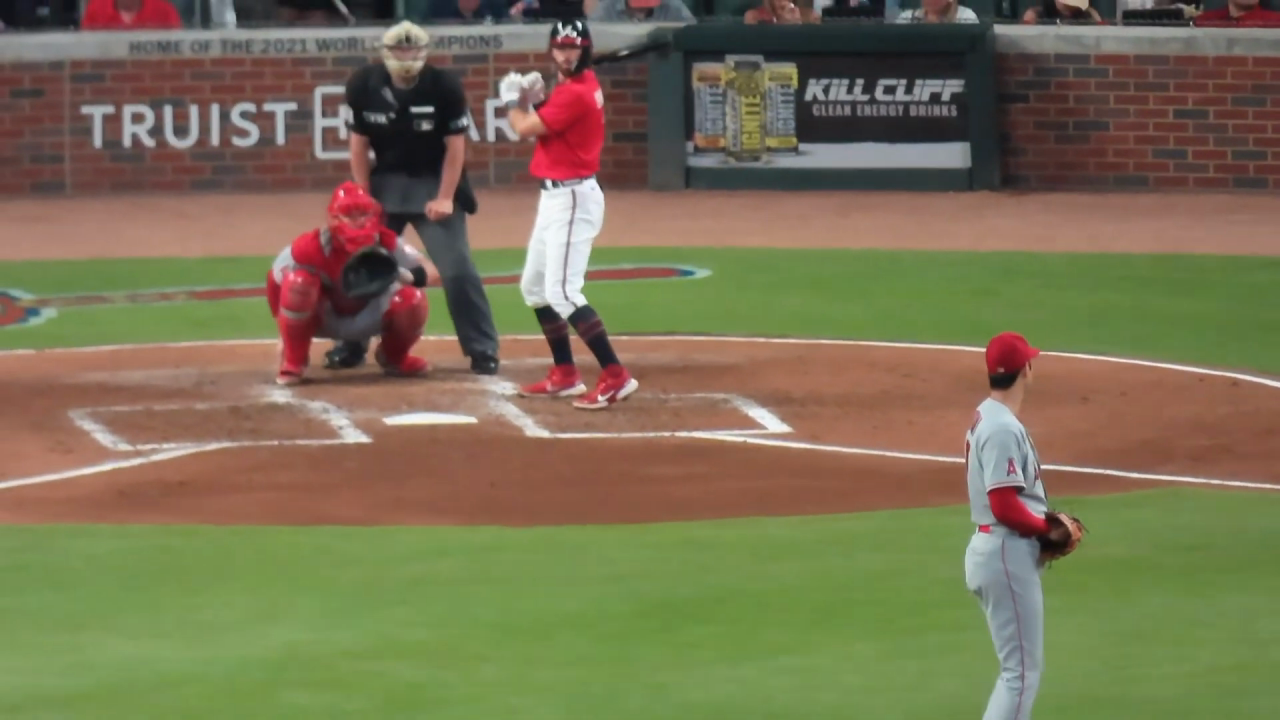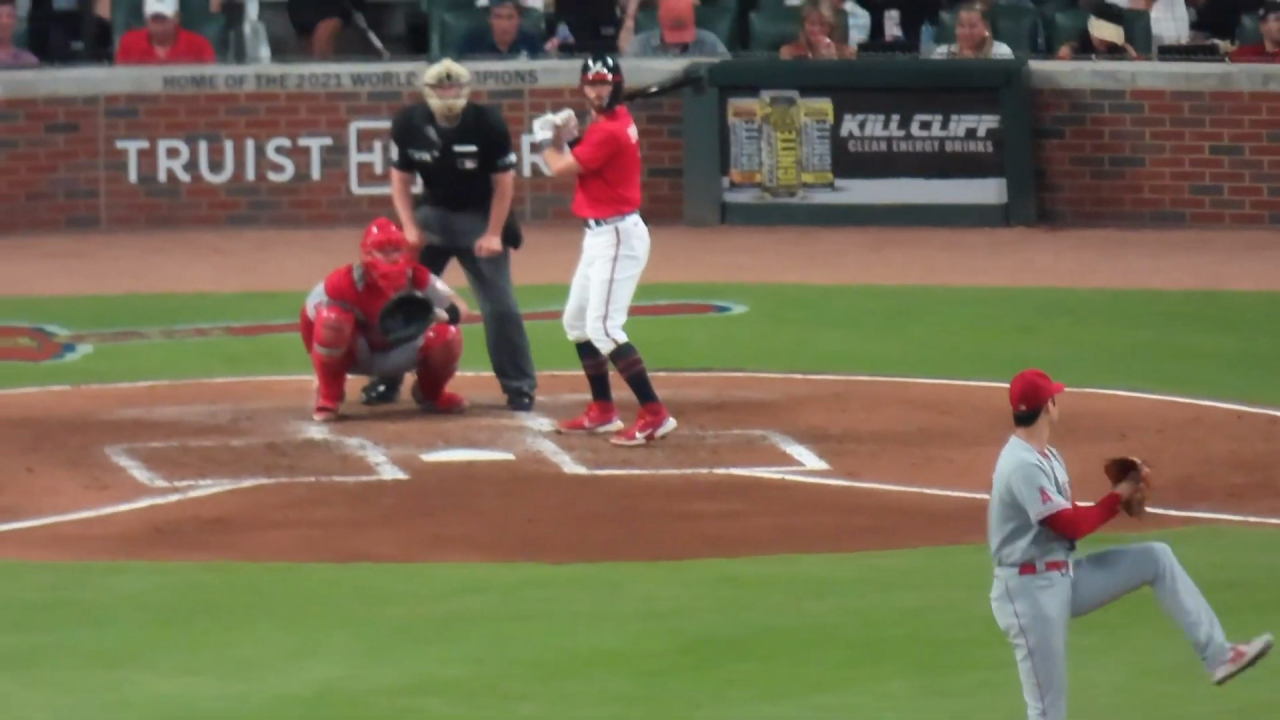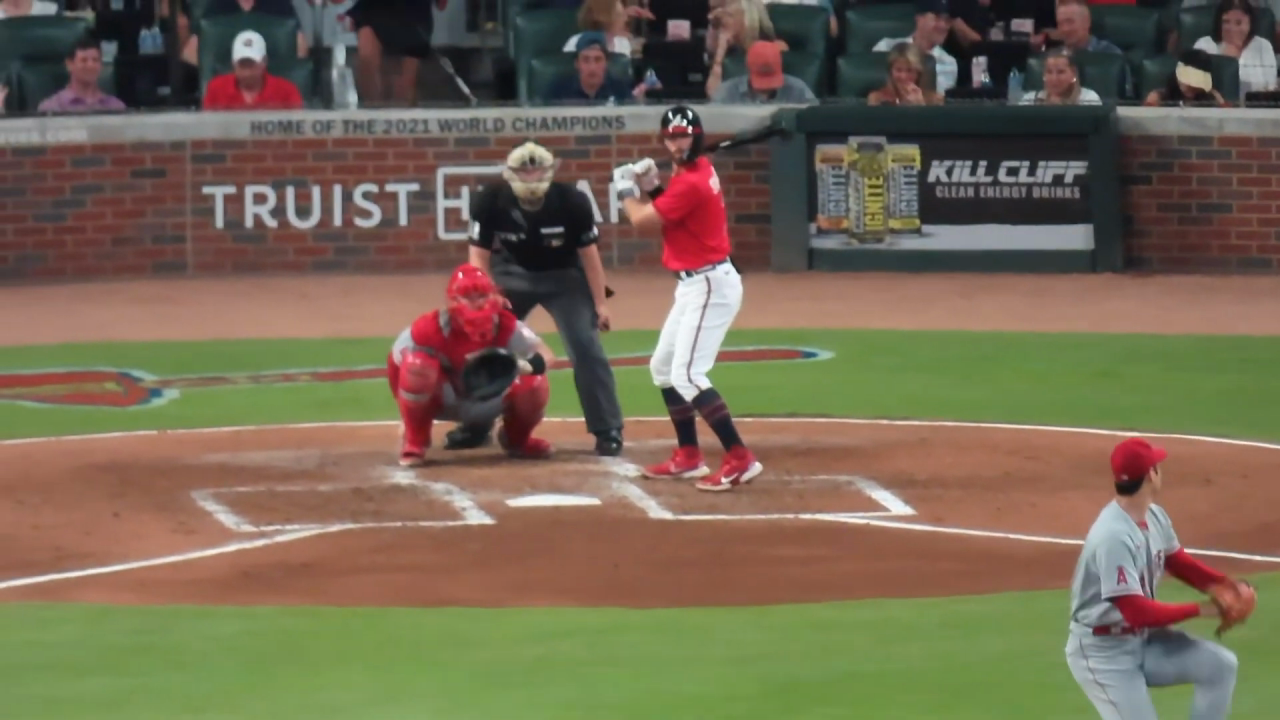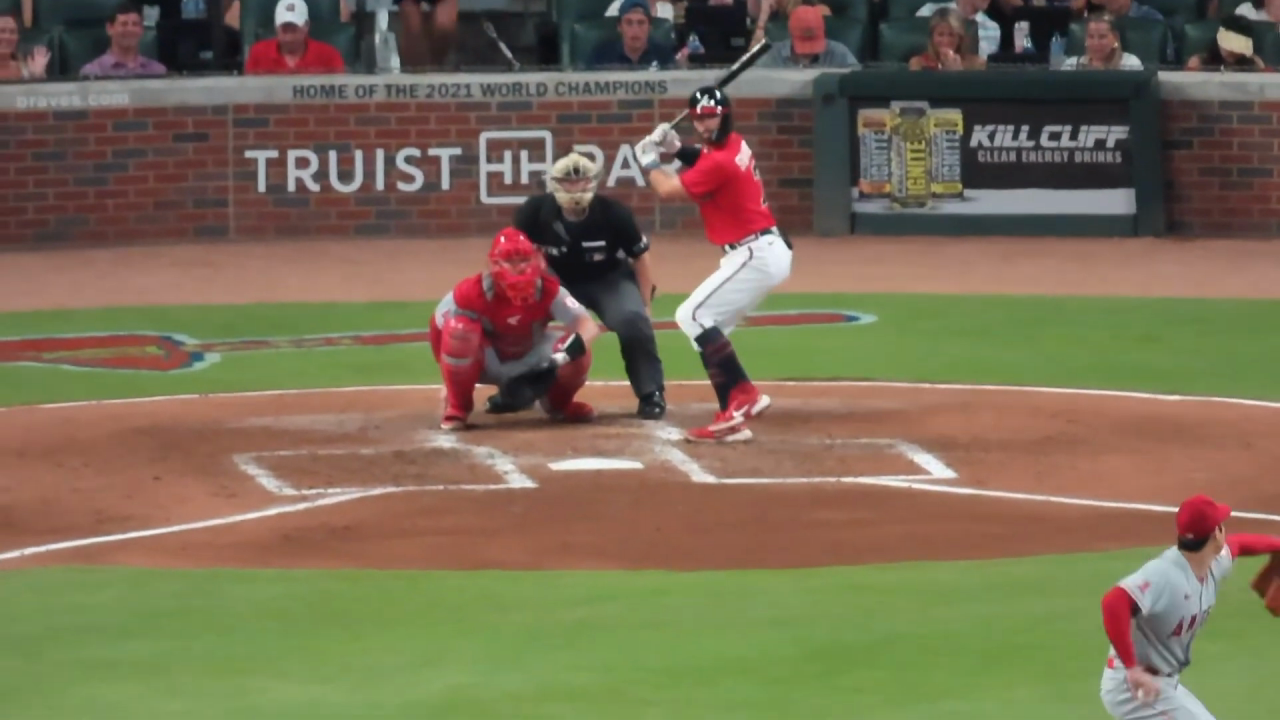
dt=0.4s
person 1, frame 1
left shoulder: (575, 92)
right shoulder: (576, 84)
left elbow: (524, 129)
right elbow: (549, 121)
left wrist: (510, 97)
right wrist: (536, 98)
left hip: (572, 198)
right hip: (556, 197)
left knee: (561, 292)
right knee: (534, 286)
left ankle: (616, 376)
right ankle: (565, 374)
person 1, frame 2
left shoulder: (609, 129)
right shoulder: (610, 121)
left elbow: (561, 169)
right elbow: (585, 159)
left wrist: (547, 138)
right wrist: (569, 137)
left hip: (617, 235)
right hip: (601, 234)
left knee: (603, 327)
right knee: (576, 321)
left ankle: (654, 414)
right ankle: (602, 411)
person 1, frame 3
left shoulder: (692, 181)
right shoulder: (694, 172)
left elbow: (642, 219)
right elbow: (668, 209)
left wrist: (625, 187)
right wrist: (650, 186)
left hip: (709, 285)
right hip: (694, 284)
left knee: (687, 375)
right knee: (663, 368)
left ankle: (739, 459)
right ankle: (689, 457)
person 1, frame 4
left shoulder: (721, 160)
right shoulder: (731, 144)
left elbow: (669, 190)
right elbow: (704, 165)
left wrist: (649, 160)
right wrist: (676, 148)
left hip: (756, 254)
right hip: (761, 251)
left knee: (691, 316)
right knee: (705, 327)
left ankle: (746, 394)
right ankle: (730, 420)
person 2, frame 1
left shoulder: (444, 87)
right shoulder: (363, 84)
left elbow: (455, 145)
right elbow: (359, 143)
left wrist: (445, 198)
right wrist: (365, 195)
left hip: (434, 184)
right hip: (385, 183)
left knee: (457, 268)
left ankle: (483, 349)
right ankle: (352, 345)
person 2, frame 2
left shoulder: (488, 123)
right shoulder: (408, 122)
left elbow: (504, 182)
right elbow: (401, 180)
left wrist: (494, 234)
right wrist: (410, 227)
left hip: (479, 219)
right hip: (431, 217)
left knee: (499, 305)
left ankle: (520, 386)
right ankle: (387, 380)
person 2, frame 3
left shoulder: (571, 200)
right shoulder: (490, 201)
left elbow: (588, 253)
right elbow: (479, 255)
left wrist: (600, 302)
left hip: (564, 275)
right hip: (513, 271)
left knee: (586, 347)
left ankle: (608, 430)
right ankle: (475, 424)
person 2, frame 4
left shoulder: (614, 214)
right shoulder: (534, 211)
left elbow: (639, 257)
left wrist: (646, 305)
left hip: (609, 278)
right hip: (558, 279)
left knee: (633, 319)
left ankle: (651, 393)
person 3, frame 1
left shoulder: (986, 416)
right shoulder: (1005, 427)
right elbow: (1006, 507)
left wrist: (1042, 526)
right wrist: (1049, 528)
left hip: (994, 551)
right hip: (1007, 555)
left knee: (1015, 668)
right knee: (1022, 671)
person 3, frame 2
left shoulder: (1046, 454)
right shoulder: (1021, 463)
left elbow: (1068, 517)
right elbow: (1072, 526)
left wrist: (1121, 494)
right wrist: (1117, 496)
left hip: (1064, 577)
right hip: (1029, 590)
left knee: (1157, 557)
left ankle: (1218, 655)
person 3, frame 3
left shoulder: (1154, 515)
right shoulder: (1113, 536)
left elbow: (1179, 563)
right elbow: (1137, 613)
left wrist: (1227, 586)
right wrist: (1198, 610)
left hip: (1140, 641)
right hip: (1102, 652)
person 3, frame 4
left shoulder: (1211, 564)
right shoulder: (1164, 575)
left elbow: (1236, 543)
right elbow: (1112, 603)
right wrist: (1133, 669)
right hip: (1131, 686)
person 4, frame 1
left shoulder: (385, 242)
right shoulder: (310, 247)
left elbow: (431, 272)
right elbow: (274, 281)
left wrist: (406, 276)
right wrist: (285, 337)
left hip: (366, 317)
right hip: (324, 318)
left knee: (413, 300)
right knee: (297, 282)
left ankle: (394, 358)
right ankle: (293, 361)
person 4, frame 2
left shoulder: (419, 278)
right shoulder: (344, 282)
left elbow: (459, 308)
right elbow: (309, 317)
left wrist: (440, 314)
right wrist: (320, 370)
left hip: (401, 353)
right hip: (358, 356)
left knee: (447, 336)
right knee: (330, 318)
left ankle: (430, 394)
right ankle: (328, 397)
person 4, frame 3
left shoulder: (504, 324)
right shoulder: (429, 328)
left elbow: (546, 355)
right elbow: (396, 364)
left wrist: (523, 366)
right wrist: (408, 414)
left hip: (487, 401)
right hip: (443, 401)
left knee: (534, 384)
right knee: (415, 365)
left ankle: (516, 440)
right ankle: (415, 442)
person 4, frame 4
left shoulder: (548, 290)
right shoulder: (471, 292)
left elbow: (589, 327)
right elbow: (438, 328)
left wrist: (561, 357)
right wrist: (451, 372)
left hip: (530, 363)
right hip: (486, 364)
left knee: (578, 354)
right knee: (457, 328)
left ankle: (558, 404)
right ankle: (457, 406)
